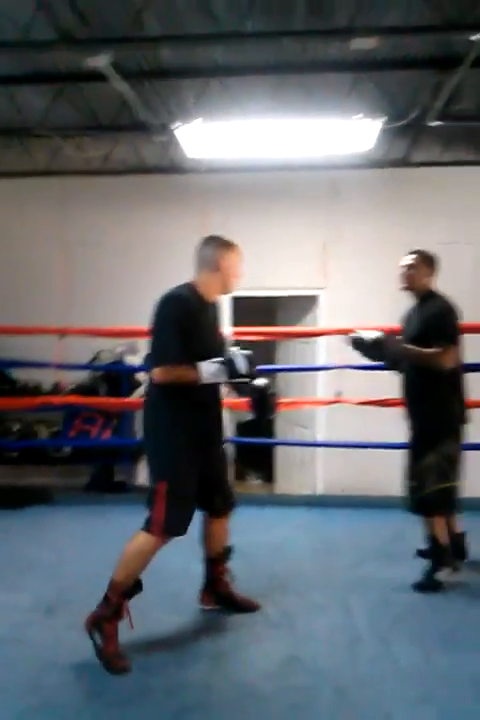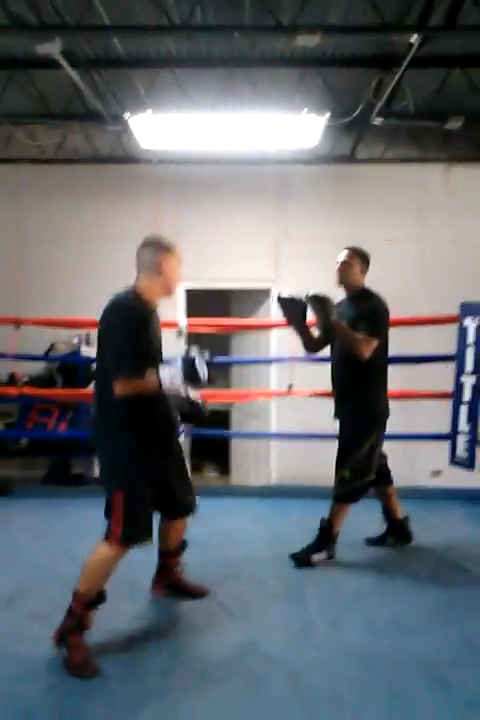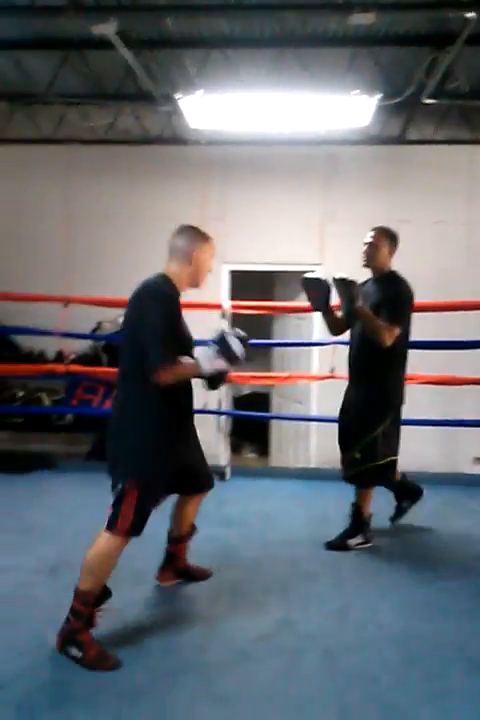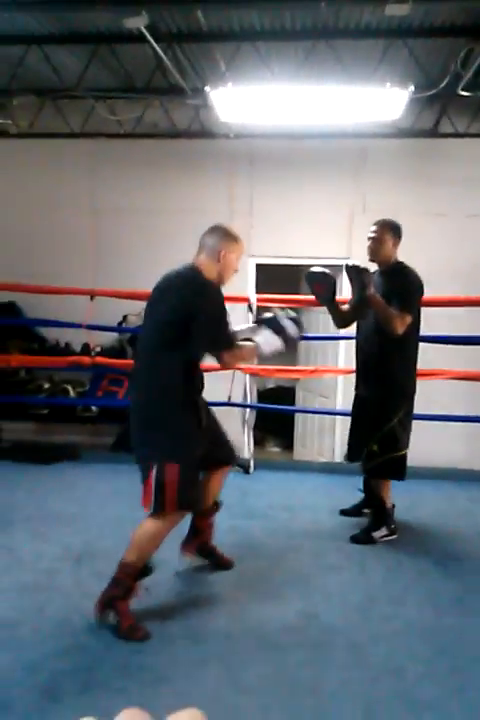
dt=0.3s
person 1, frame 1
left shoulder: (210, 308)
right shoulder: (176, 304)
right elbow: (162, 372)
left wrist: (241, 377)
right wrist: (217, 370)
left hip: (204, 425)
right hip: (171, 430)
left knee: (219, 507)
right knee: (162, 527)
left ankle: (215, 587)
right ankle: (105, 618)
person 1, frame 2
left shoulder: (147, 310)
right shoulder: (125, 310)
right elbow: (121, 383)
left wrist: (175, 396)
left hip: (155, 432)
right hip: (126, 438)
left knee: (178, 508)
right knee: (121, 536)
left ankle: (167, 576)
right ankle: (70, 630)
person 1, frame 3
left shoulder: (165, 293)
right shoulder: (157, 296)
right elbow: (162, 371)
left wrist: (207, 362)
right wrist: (210, 359)
left hip: (170, 420)
right hip: (143, 427)
left knee: (196, 486)
right knee: (124, 525)
left ankle: (173, 564)
right ankle: (75, 627)
person 1, frame 4
left shoulder: (178, 283)
right shoulder: (199, 290)
right elbow: (225, 354)
left wrist: (263, 330)
right wrist: (270, 339)
left hip: (180, 401)
right hip: (161, 410)
left knee: (218, 463)
right knee: (166, 508)
left ankle: (198, 541)
right ankle: (114, 597)
person 2, frame 1
left shoulder: (440, 309)
right shoulder: (414, 312)
left elbow: (446, 359)
left wrist: (400, 349)
right wrist: (388, 349)
left hip: (441, 410)
right hip: (424, 409)
left knee: (425, 479)
right knee: (436, 477)
left ankle: (444, 557)
right ankle: (453, 542)
person 2, frame 2
left shoulder: (373, 305)
right shoulder: (340, 307)
left elbow: (363, 350)
right elbow: (314, 347)
left wrist: (331, 321)
right wrist: (299, 323)
left hip: (367, 403)
right hip: (349, 401)
left knee: (349, 470)
right knee: (373, 465)
left ankle: (325, 543)
right ankle: (399, 527)
person 2, frame 3
left shoulder: (398, 289)
right shoulder: (364, 288)
left elbow: (385, 337)
right elbow: (338, 329)
left wrist: (358, 306)
right wrist: (323, 305)
left hip: (382, 387)
right hip: (360, 383)
left knee: (364, 454)
right knee: (355, 448)
left ankle: (360, 528)
right ankle: (406, 488)
person 2, frame 4
left shoulder: (407, 280)
right shoulder: (370, 279)
left elbow: (397, 326)
right elbow: (344, 321)
left wrist: (368, 294)
right wrist: (329, 298)
left hip: (394, 380)
right hip: (368, 376)
left knee: (384, 445)
right knee: (365, 442)
left ankle: (384, 520)
right ankle: (372, 499)
